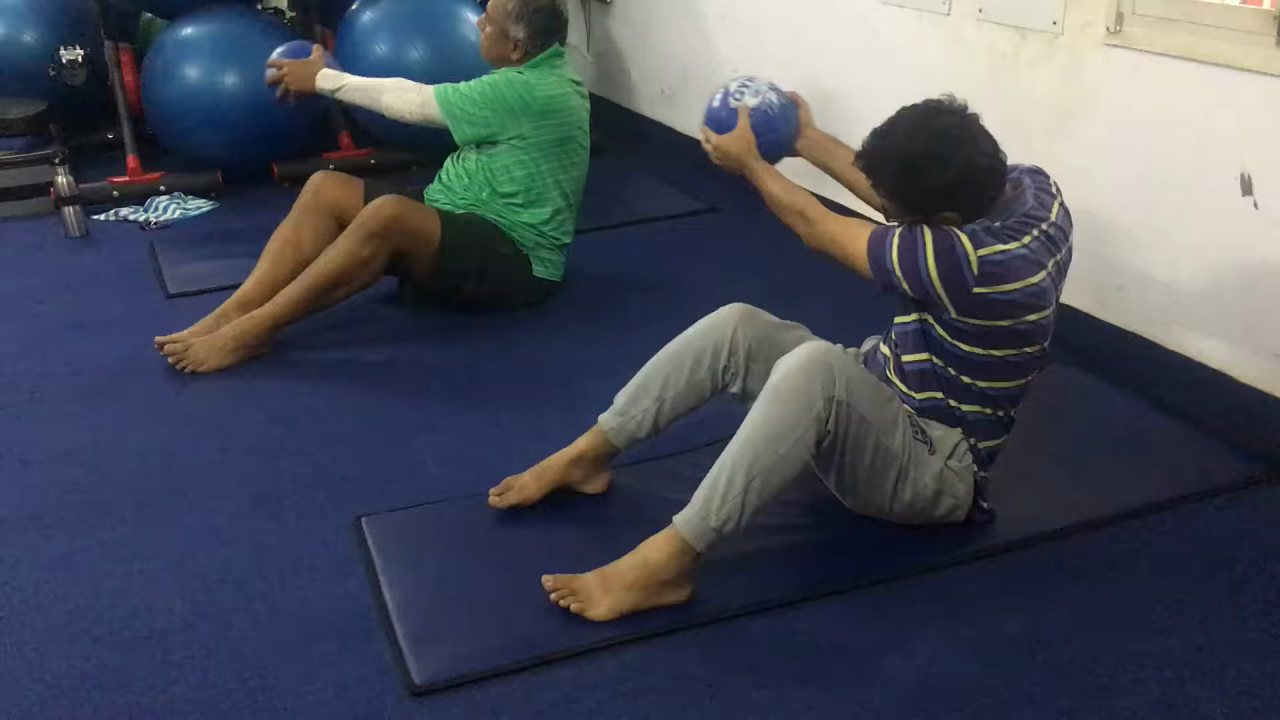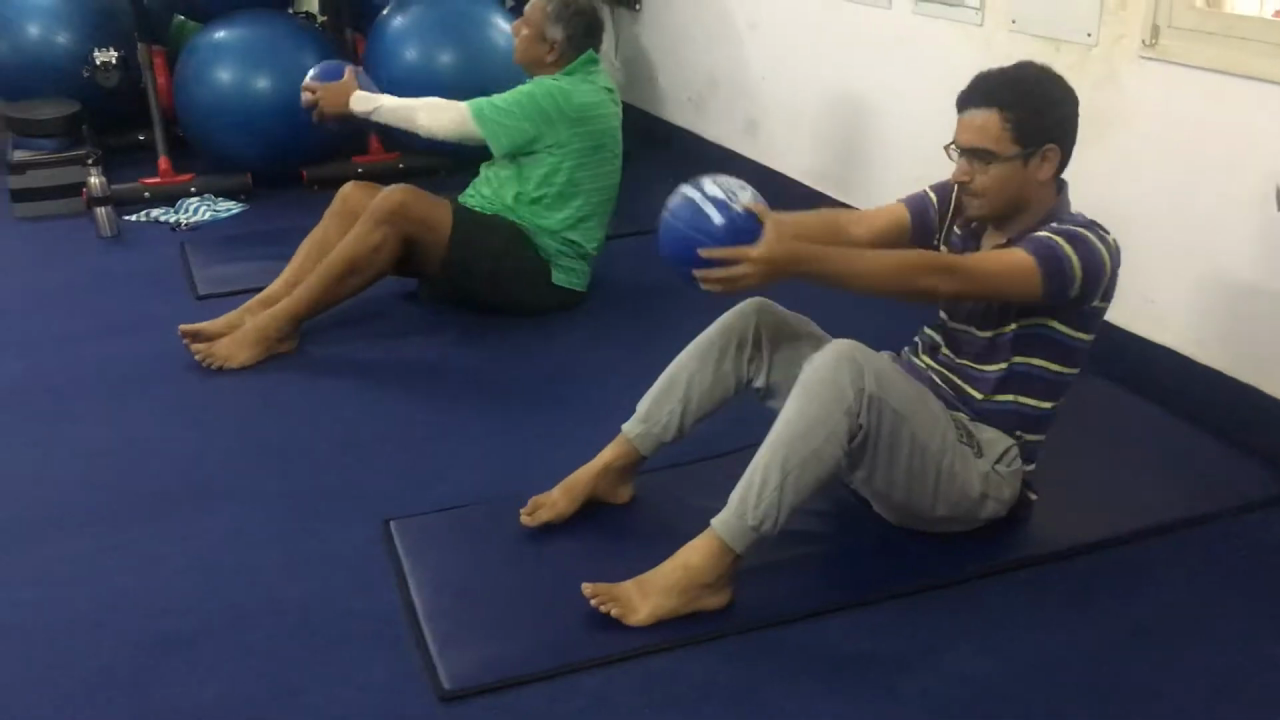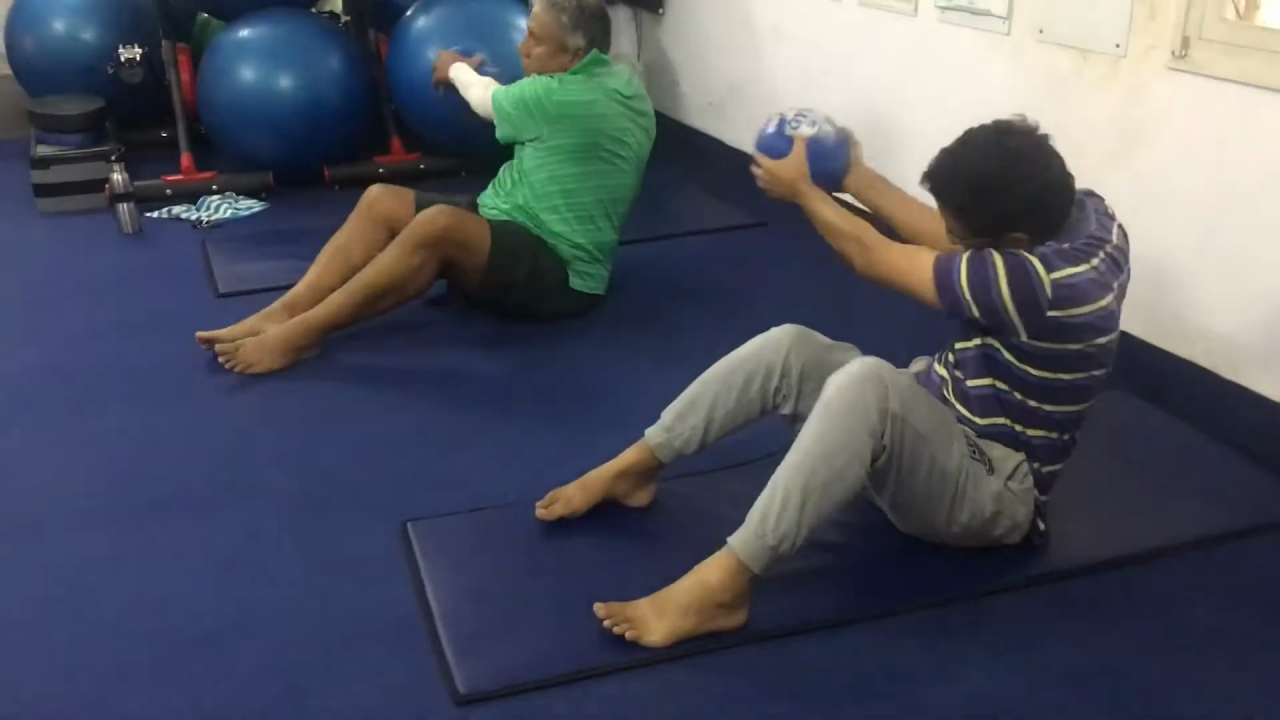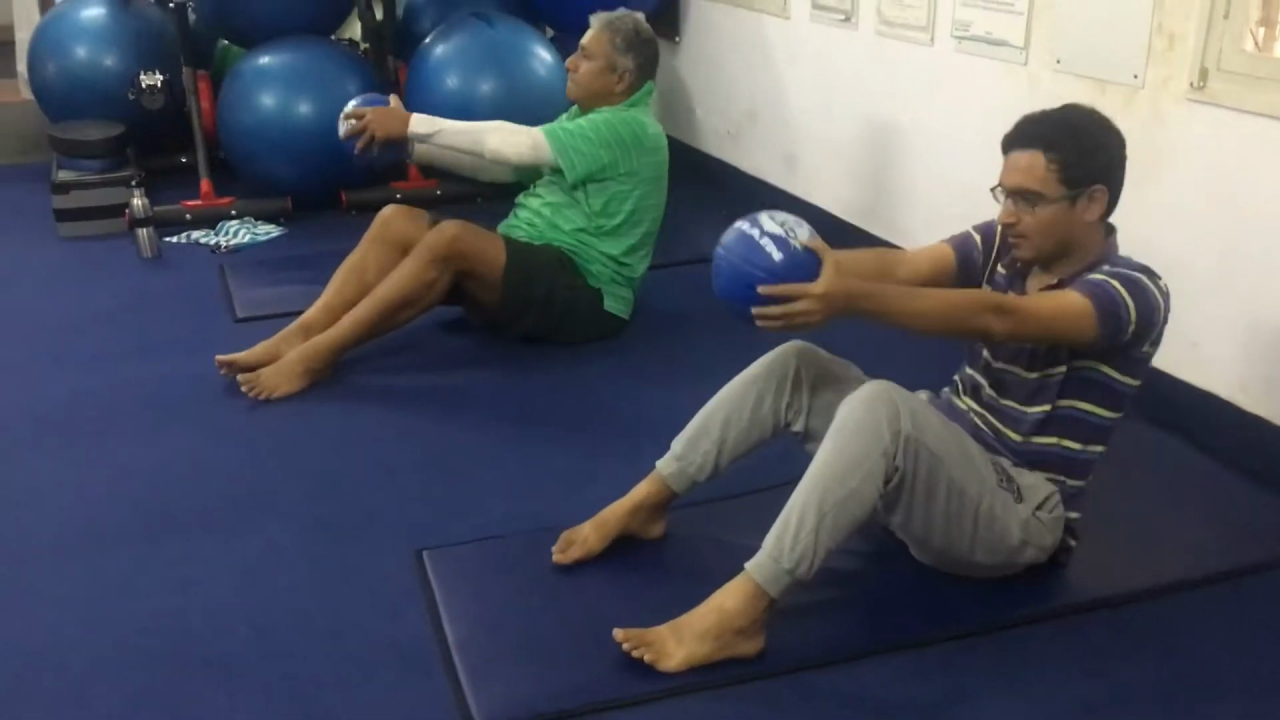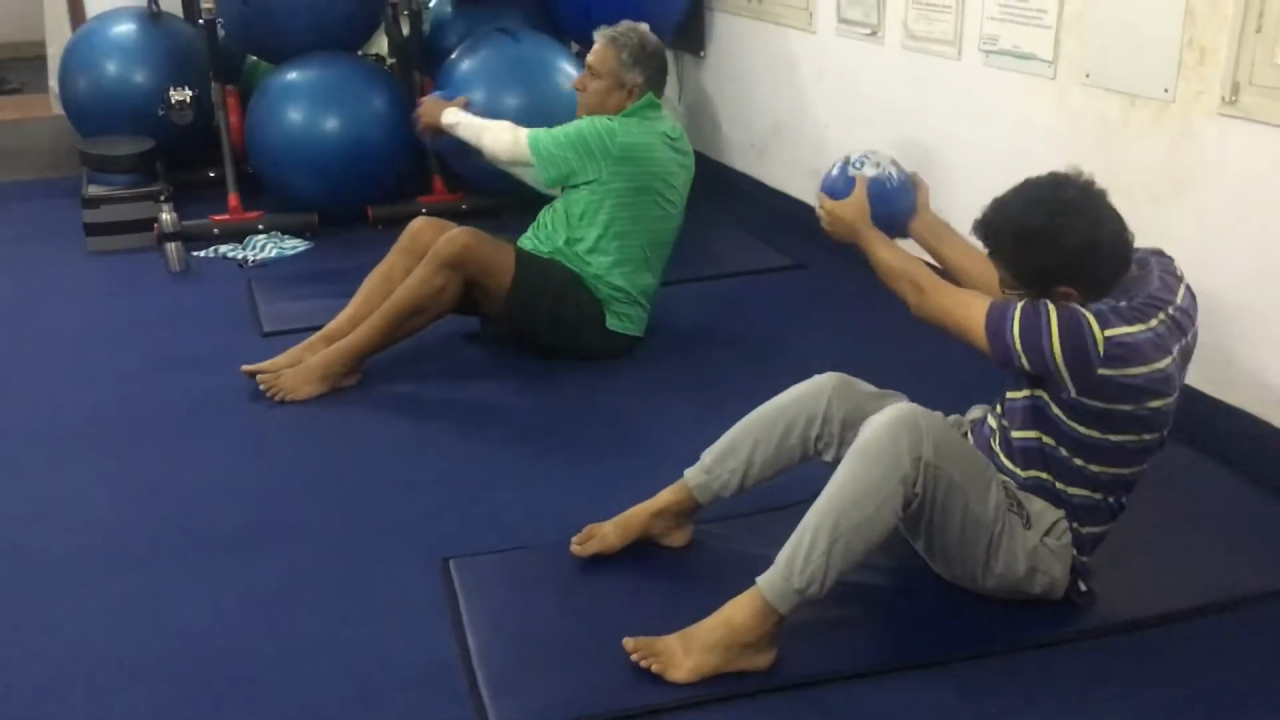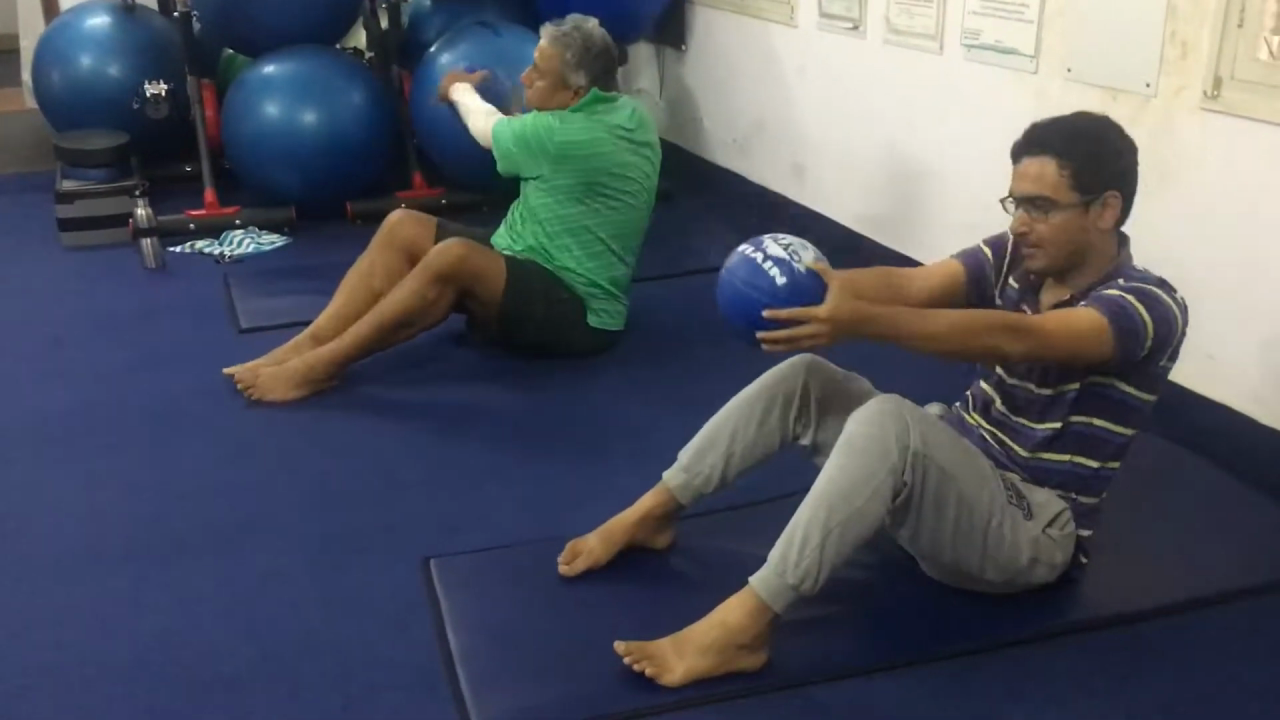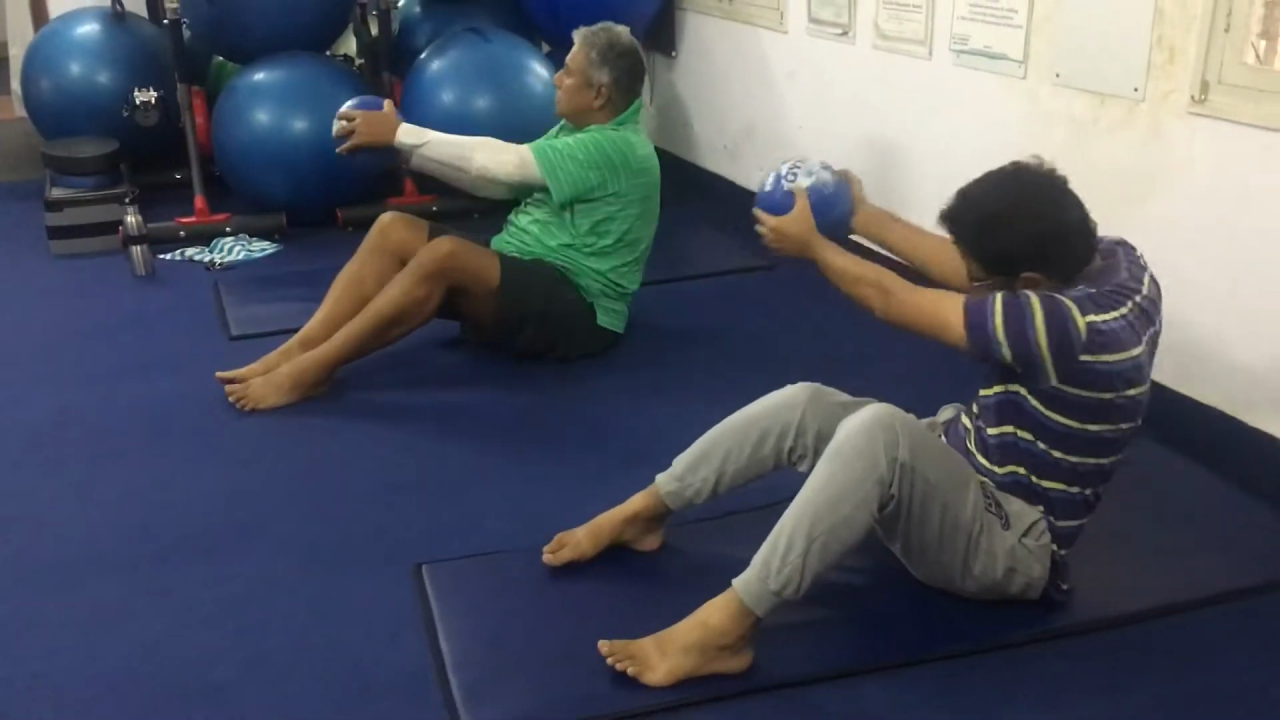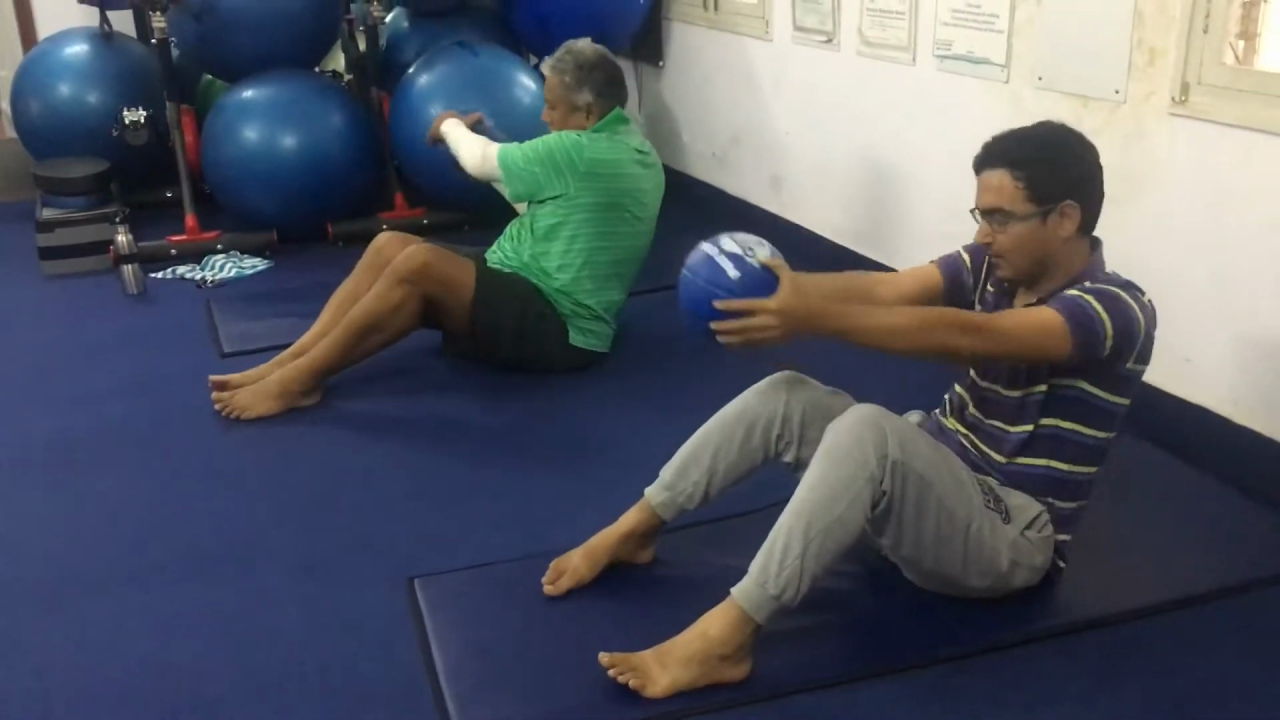
dt=0.7s
person 1, frame 1
left shoulder: (961, 260)
right shoulder: (1030, 186)
left elbow: (816, 226)
right elbow: (913, 204)
left wrist: (748, 160)
right wrist: (810, 141)
left hip: (933, 469)
left knee: (813, 365)
right knee: (737, 326)
left ankle: (668, 561)
right ankle: (585, 456)
person 1, frame 2
left shoulder: (1085, 252)
right shoulder: (960, 204)
left elbow: (940, 275)
right elbow: (854, 229)
left wrist: (795, 261)
right wrist: (757, 230)
left hip: (972, 469)
right hip: (905, 410)
left knee: (844, 365)
right knee: (755, 321)
left ankle: (707, 566)
right ankle: (613, 466)
person 1, frame 3
left shoulder: (1028, 281)
right shoulder: (1087, 214)
left elbow: (872, 257)
right elbow: (959, 251)
left wrist: (801, 188)
right wrist: (858, 179)
left hip: (992, 489)
left knee: (864, 381)
right knee: (788, 348)
left ankle: (722, 585)
right ankle: (631, 469)
person 1, frame 4
left shoulder: (1136, 297)
right shoulder: (1005, 244)
left elbow: (996, 317)
right elbow: (902, 267)
left wrist: (850, 298)
right wrist: (813, 265)
left hip: (1014, 513)
right hip: (944, 450)
left knee: (878, 408)
right knee: (794, 364)
left ankle: (740, 611)
right ankle: (643, 504)
person 1, frame 5
left shoulder: (1081, 336)
right shoulder: (1151, 271)
left elbow: (929, 297)
right elbow: (1009, 298)
left wrist: (863, 229)
right wrist: (921, 219)
left hip: (1034, 544)
left knee: (902, 427)
right knee: (831, 395)
left ankle: (749, 626)
right ankle: (668, 509)
person 1, frame 6
left shoulder: (1151, 309)
right shoulder: (1015, 257)
left elbow: (1009, 339)
right elbow: (912, 287)
left wrist: (858, 321)
left hip: (1026, 532)
right hip: (953, 467)
left knee: (887, 422)
right knee: (804, 377)
left ankle: (742, 626)
right ankle: (648, 515)
person 1, frame 7
left shoulder: (1059, 320)
right shoulder: (1110, 261)
left elbow: (894, 300)
right elbow: (967, 273)
left wrist: (810, 239)
right wrist: (863, 216)
left hip: (1012, 542)
left knee: (879, 429)
right knee: (804, 407)
left ankle: (724, 628)
right ankle: (640, 514)
person 1, frame 8
left shoulder: (1117, 311)
right shoulder: (992, 266)
left elbow: (966, 336)
right elbow: (887, 290)
left wrist: (812, 317)
right wrist: (784, 287)
left hip: (1007, 535)
right hip: (935, 473)
left knee: (867, 431)
right knee: (784, 397)
left ankle: (724, 637)
right ankle: (631, 531)
person 2, frame 1
left shoulder: (526, 92)
right shoulder: (541, 72)
left elbow: (415, 105)
right elbow: (433, 104)
left wrist: (321, 79)
left hip: (512, 262)
left knee: (388, 215)
right knee: (325, 189)
left ankle: (253, 332)
right ankle: (235, 312)
person 2, frame 2
left shoulder: (558, 99)
right shoulder: (579, 81)
left elbow: (452, 122)
right elbow: (471, 120)
left wrist: (355, 101)
right wrist: (369, 102)
left hip: (537, 269)
right hip: (512, 237)
left knee: (398, 203)
right knee: (355, 197)
left ankle: (275, 326)
right ankle: (261, 309)
person 2, frame 3
left shoulder: (556, 97)
right shoulder: (625, 86)
left elbow: (489, 101)
left wrist: (456, 70)
left hip: (557, 272)
right hip: (524, 237)
left knee: (439, 224)
right knee: (382, 202)
left ankle: (301, 334)
right ankle: (284, 313)
person 2, frame 4
left shoulder: (625, 130)
right shoulder: (591, 117)
left elbow: (515, 146)
right elbow: (507, 166)
left wrist: (413, 125)
right wrist: (411, 145)
left hip: (581, 296)
right hip: (532, 261)
left knee: (451, 239)
right knee: (395, 222)
left ankle: (317, 356)
right ankle: (299, 336)
person 2, frame 5
left shoulder: (610, 138)
right shoulder: (656, 131)
left elbow: (514, 145)
right elbow: (559, 177)
left wrist: (449, 116)
left hip: (594, 315)
right hip: (565, 281)
left knee: (461, 246)
right knee: (424, 232)
left ankle: (340, 363)
right ankle: (323, 344)
person 2, frame 6
left shoulder: (560, 134)
right shoulder: (630, 116)
left elbow: (488, 130)
left wrist: (461, 90)
left hip: (575, 313)
left knee: (453, 257)
right knee: (403, 227)
left ankle: (320, 366)
right ankle: (309, 344)
person 2, frame 7
left shoulder: (615, 150)
right shoulder: (582, 131)
left elbow: (503, 163)
right elbow: (504, 183)
left wrist: (401, 133)
right wrist: (407, 153)
left hip: (575, 312)
left knee: (445, 255)
right knee: (392, 231)
left ankle: (312, 370)
right ankle: (298, 350)
person 2, frame 8
left shoulder: (577, 153)
right shoulder: (633, 150)
left elbow: (483, 161)
left wrist: (449, 125)
right wrist: (496, 178)
left hip: (556, 328)
right hip: (540, 296)
left knee: (420, 262)
right knee: (389, 247)
left ankle: (299, 382)
right ankle: (290, 362)
